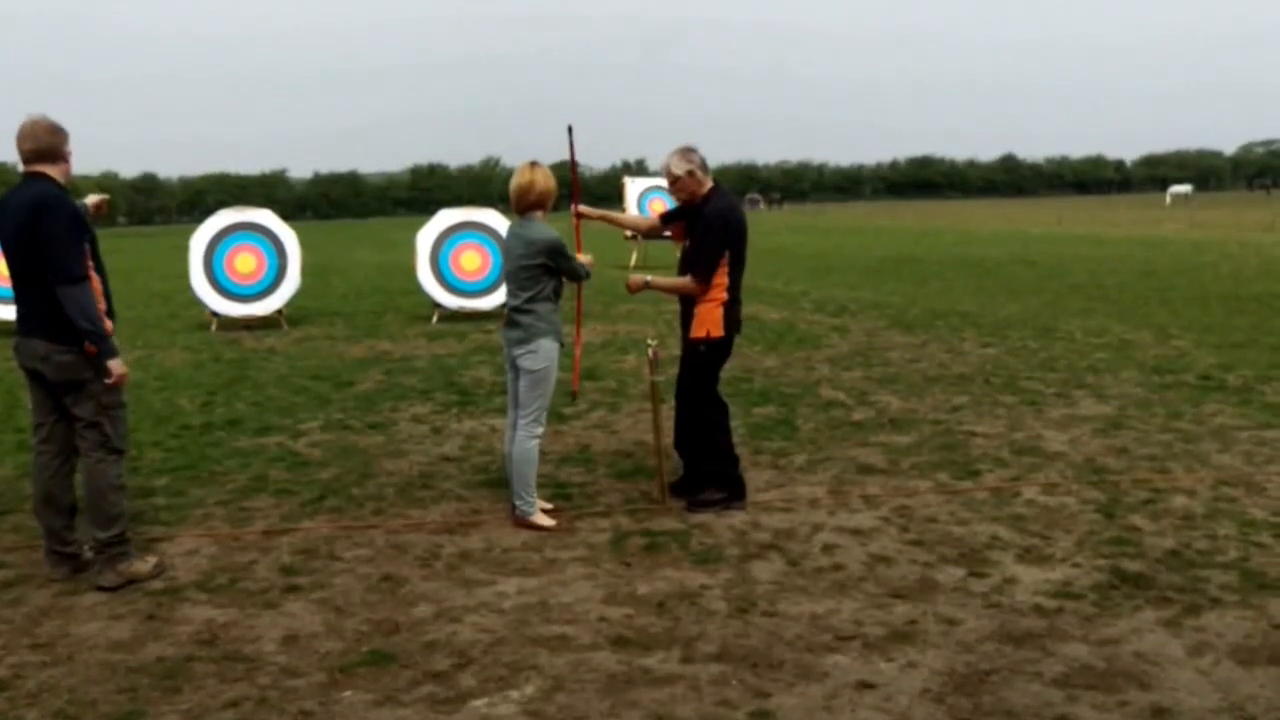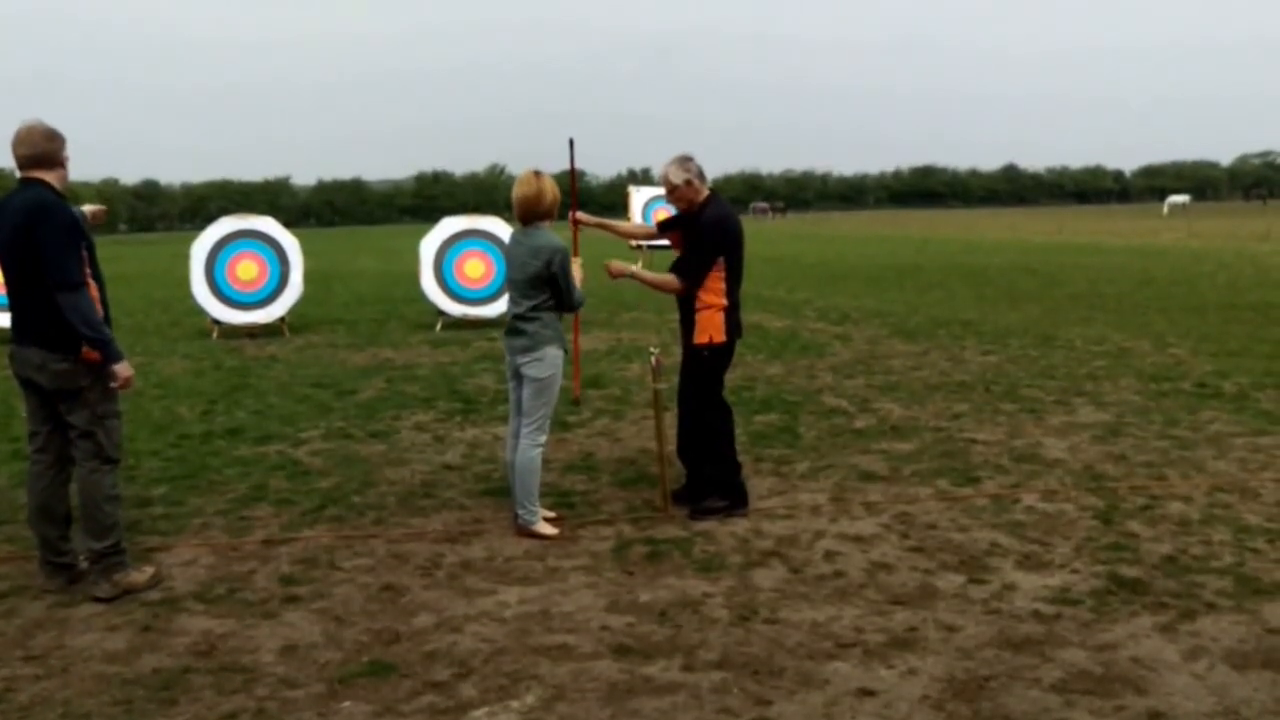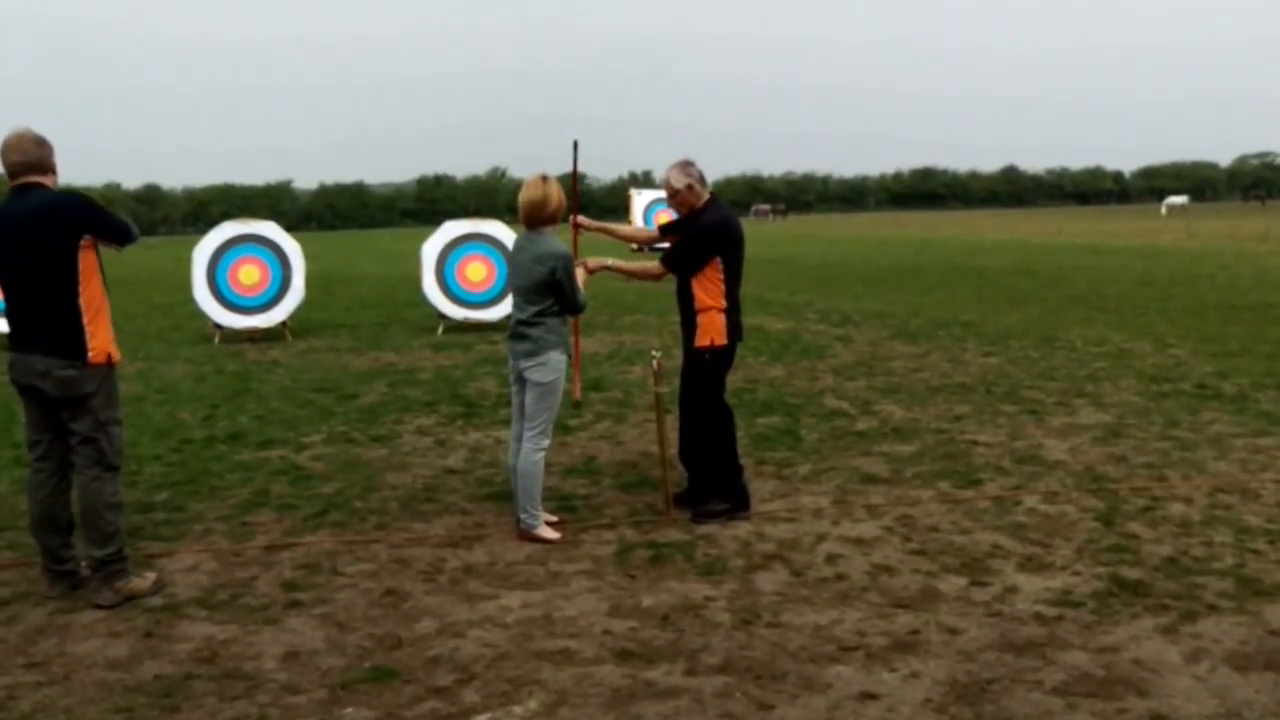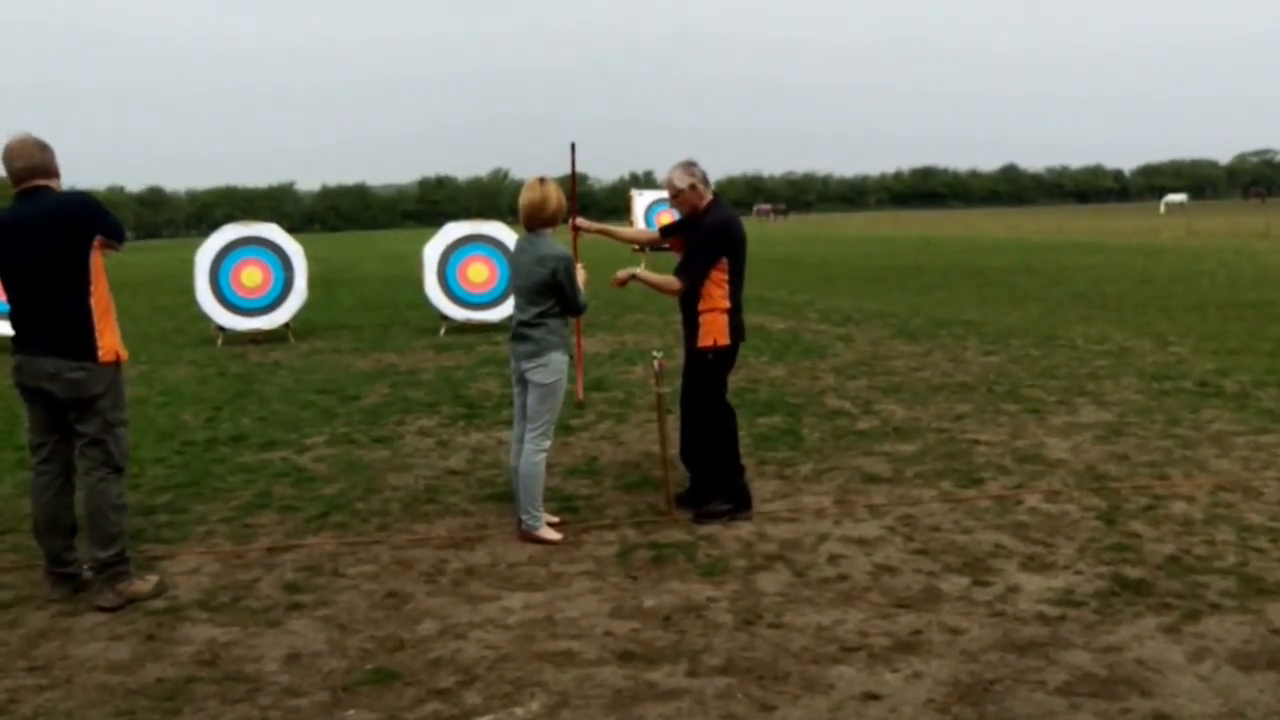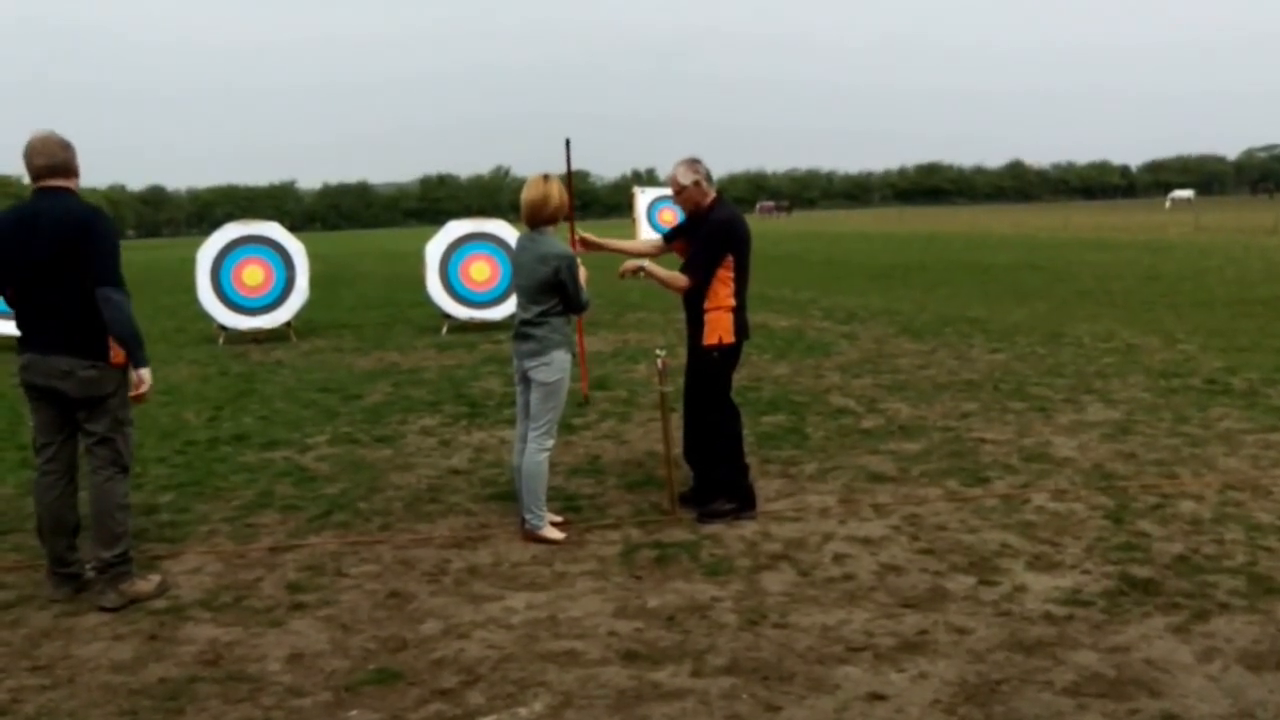
dt=1s
person 1, frame 1
right shoulder: (55, 203)
right elbow: (72, 285)
left wrist: (80, 212)
right wrist: (106, 349)
right hip: (73, 348)
left knee: (51, 447)
right knee: (102, 447)
left ankle: (62, 553)
right ankle: (112, 559)
person 1, frame 2
right shoulder: (50, 209)
right elbow: (70, 292)
left wrist: (79, 220)
right wrist: (111, 354)
right hip: (70, 356)
left knee: (46, 457)
right knee: (96, 458)
left ankle: (57, 564)
right ankle: (108, 569)
person 1, frame 3
right shoulder: (69, 208)
right elbow: (127, 235)
right wrist: (96, 229)
right hip: (78, 360)
left knee: (46, 464)
right knee: (97, 465)
left ankle: (58, 571)
right ankle: (110, 576)
person 1, frame 4
right shoulder: (77, 208)
right elbow: (117, 236)
right hip: (84, 362)
left knee: (49, 465)
right knee: (101, 466)
left ankle: (61, 573)
right ankle: (112, 578)
person 1, frame 5
right shoulder: (89, 219)
right elbow: (110, 294)
right wrist: (138, 360)
right hip: (92, 361)
left knee: (53, 464)
right knee: (108, 467)
left ankle: (63, 573)
right ankle: (116, 579)
person 2, frame 1
left shoulder: (514, 232)
right shoulder: (546, 237)
right elbow: (576, 272)
left wrist: (570, 265)
right wrist: (586, 264)
left hip: (515, 335)
right hip: (538, 339)
left knee: (517, 421)
right knee: (531, 426)
left ankle: (522, 497)
right ankle: (525, 508)
person 2, frame 2
left shoulder: (515, 241)
right shoulder: (554, 247)
right elbow: (570, 302)
right wrist: (577, 279)
left hip: (515, 344)
right hip: (542, 348)
left knee: (517, 430)
right knee: (533, 435)
left ankle: (523, 506)
right ankle: (528, 518)
person 2, frame 3
left shoulder: (519, 245)
right shoulder: (557, 253)
right elbow: (575, 306)
right wrist: (580, 281)
left hip: (519, 349)
right hip: (545, 353)
left knee: (520, 435)
right knee: (536, 439)
left ankle: (526, 510)
right ankle: (530, 522)
person 2, frame 4
left shoulder: (521, 247)
right shoulder: (558, 255)
right elbow: (576, 307)
right wrist: (579, 281)
left hip: (521, 350)
right hip: (547, 354)
left knee: (522, 436)
right knee: (537, 440)
left ankle: (527, 511)
right ankle: (531, 523)
person 2, frame 5
left shoulder: (522, 244)
right shoulder: (561, 254)
right elbow: (578, 305)
right wrist: (581, 279)
left hip: (523, 348)
right hip: (550, 353)
left knee: (524, 435)
right knee: (541, 439)
left ankle: (530, 511)
right ankle: (535, 523)
person 3, frame 1
left shoulder: (717, 213)
right shoulder: (700, 207)
left elbow: (695, 283)
right elbow: (651, 225)
left wrist: (646, 282)
right wrist: (599, 215)
left hip: (712, 321)
right hip: (701, 320)
left knee: (702, 399)
right knee: (689, 397)
left ankle: (727, 485)
right ankle: (697, 474)
person 3, frame 2
left shoulder: (714, 221)
right shoulder: (697, 215)
left elbow: (678, 283)
right elbow: (649, 231)
left wrist: (629, 271)
right wrist: (596, 222)
left hip: (713, 328)
right hip: (700, 327)
left knee: (708, 405)
right knee: (692, 404)
left ankle: (729, 493)
right ankle: (701, 483)
person 3, frame 3
left shoulder: (713, 224)
right shoulder: (699, 218)
left elbow: (657, 270)
right elbow: (649, 235)
left wrist: (607, 263)
right wrist: (596, 226)
left hip: (714, 330)
right hip: (701, 329)
left knee: (710, 408)
right knee: (693, 407)
left ankle: (732, 496)
right ankle: (703, 486)
person 3, frame 4
left shoulder: (716, 225)
right shoulder: (700, 220)
left elbow: (677, 284)
right elbow: (651, 236)
left wrist: (635, 273)
right wrist: (597, 228)
left hip: (715, 331)
right hip: (702, 329)
left knee: (712, 408)
right knee: (695, 407)
left ankle: (734, 496)
right ankle: (705, 486)
person 3, frame 5
left shoulder: (721, 222)
right shoulder: (701, 220)
left elbow: (684, 281)
right elbow: (657, 245)
left wrist: (642, 267)
right wrist: (602, 244)
left hip: (719, 329)
right hip: (704, 328)
left knee: (716, 407)
right knee: (698, 406)
left ankle: (737, 495)
right ankle: (708, 485)
